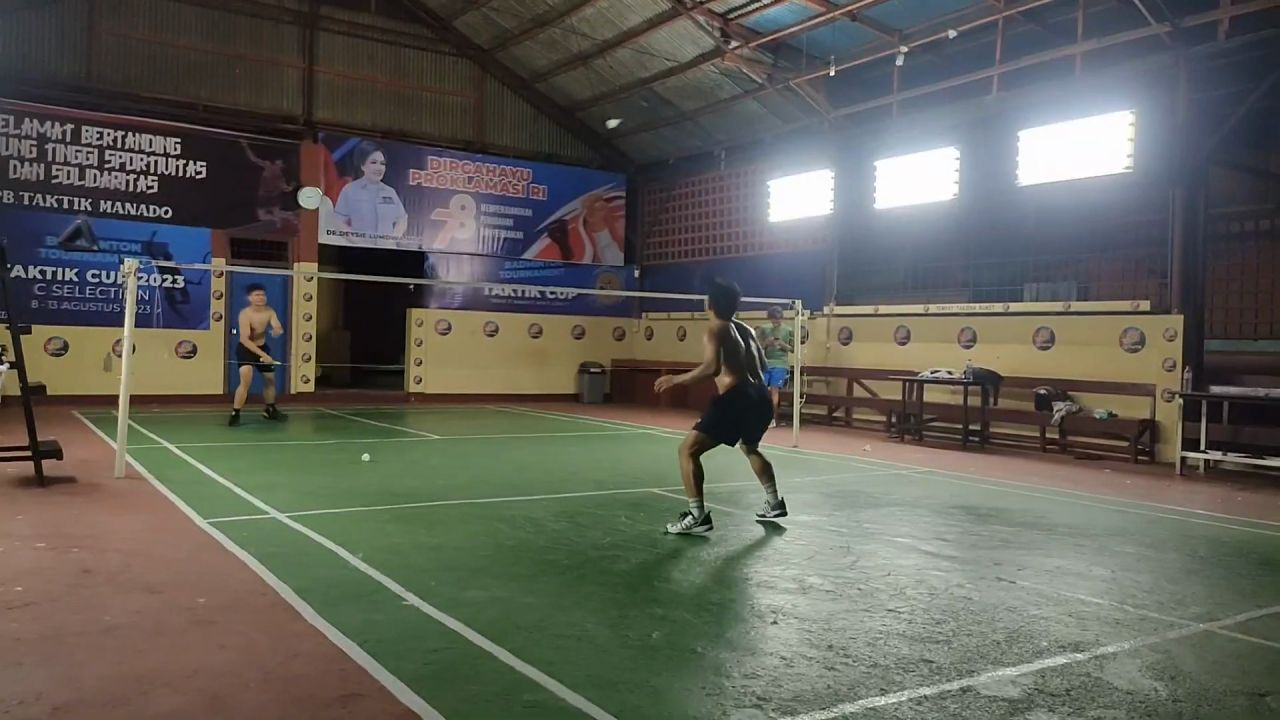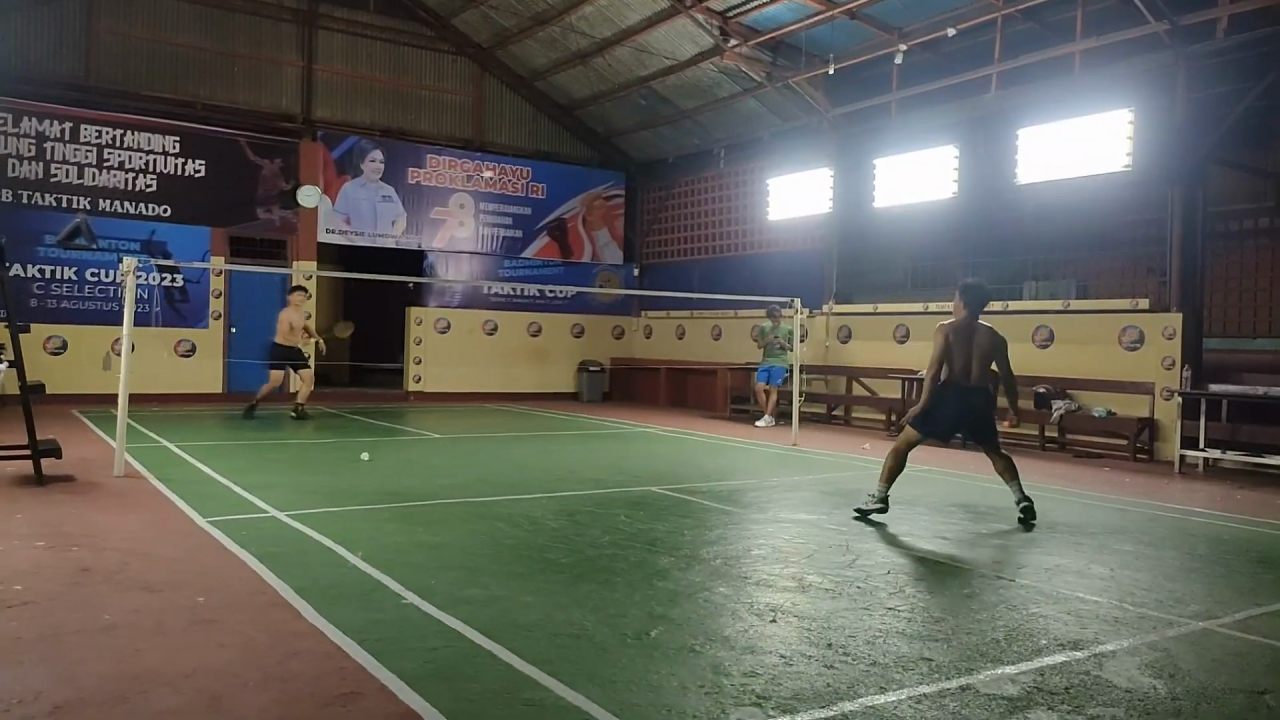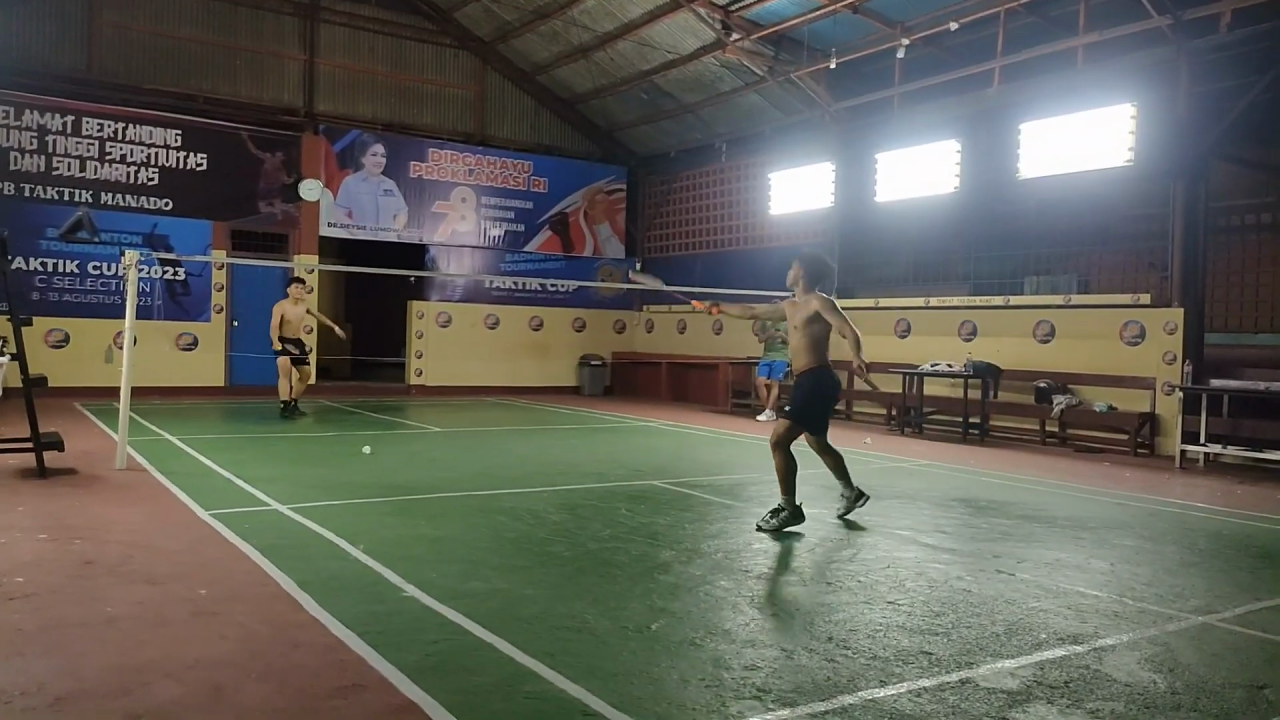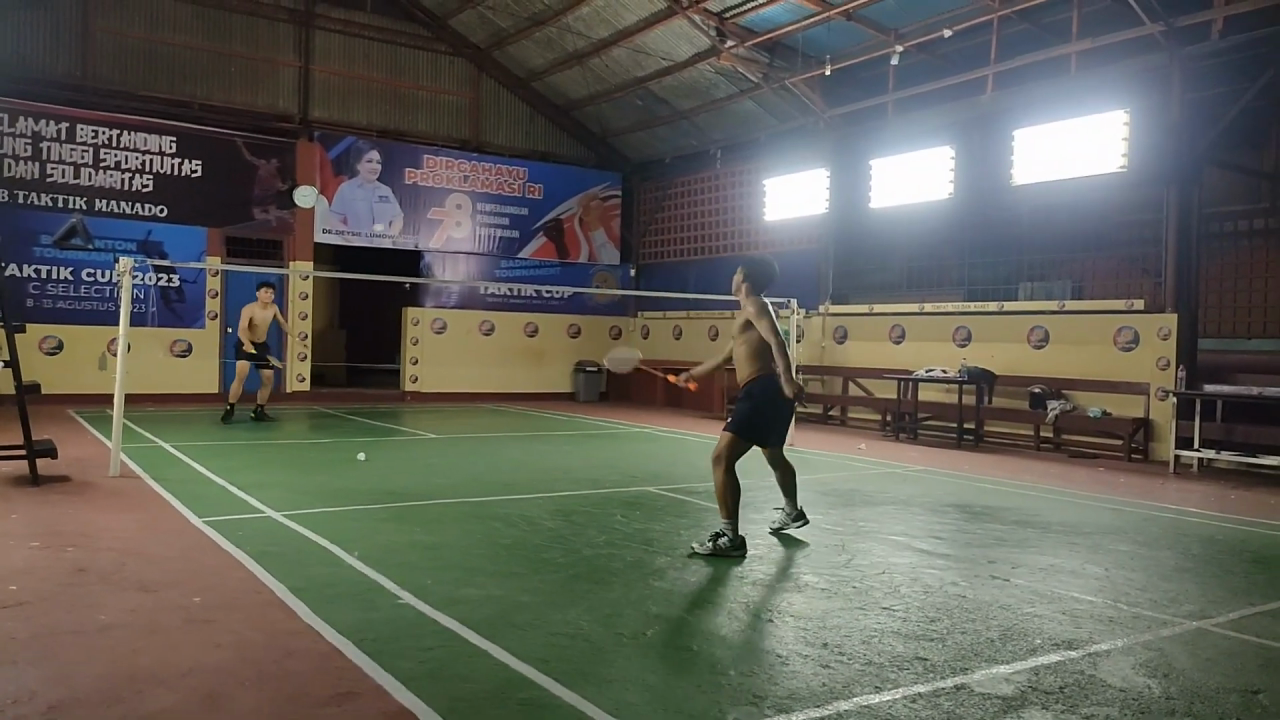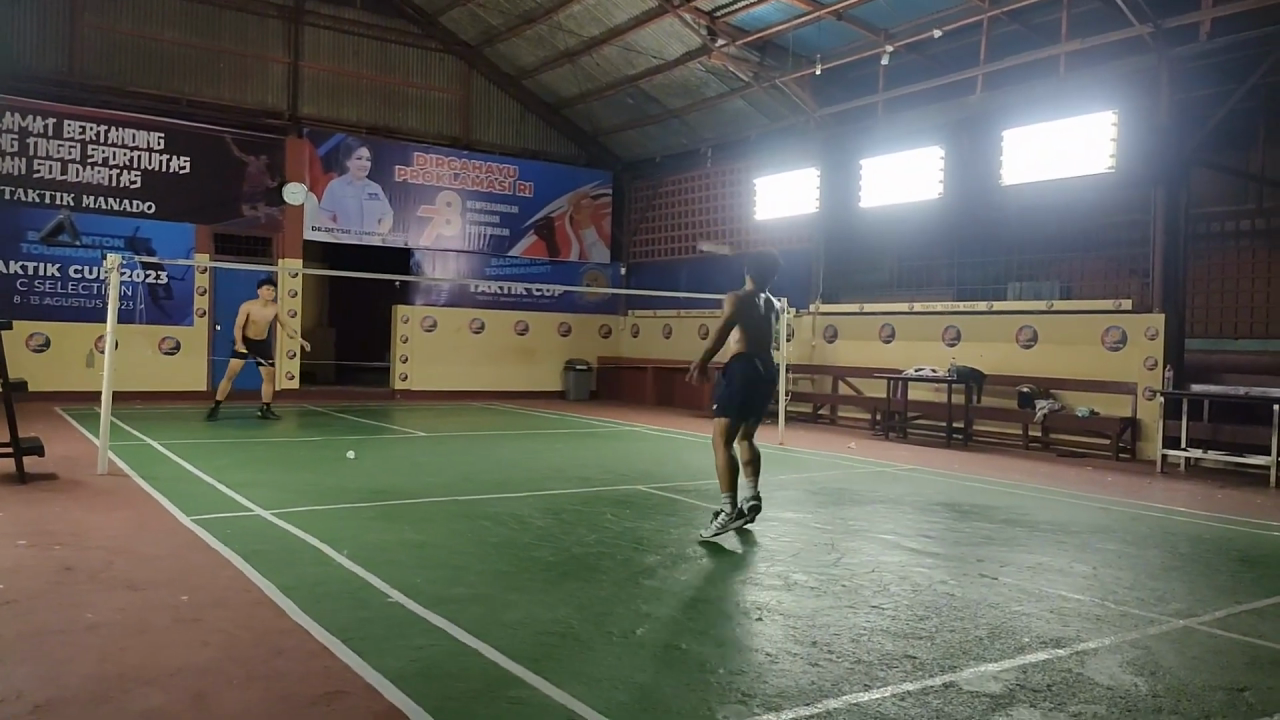
dt=1s
person 1, frame 1
left shoulder: (714, 332)
right shoulder: (746, 331)
left elbow: (711, 368)
left wrist: (676, 380)
left hip: (737, 399)
right hip: (762, 401)
left knee: (688, 451)
right knee: (750, 449)
left ankle: (697, 515)
right ankle: (774, 501)
person 1, frame 2
left shoulder: (946, 329)
right shoulder: (995, 337)
left elbow: (935, 366)
right elbow: (1007, 376)
left wrist: (923, 403)
right wrist: (1014, 407)
left hip: (949, 396)
right hip: (979, 399)
left knee: (902, 445)
right knee: (995, 452)
left ankle: (878, 498)
right ankle: (1022, 501)
person 1, frame 3
left shoulder: (820, 302)
right shoulder: (790, 307)
left elbow: (851, 333)
right elbow: (754, 311)
left wrist: (857, 357)
right wrist: (720, 307)
left hip: (816, 382)
right hip: (809, 383)
left knee: (779, 441)
right knee: (819, 445)
left ankle: (788, 508)
right ankle: (850, 493)
person 1, frame 4
left shoulder: (756, 306)
right shoulder: (749, 312)
left elbow: (777, 343)
right elbow: (730, 354)
left wrist: (787, 379)
right wrist: (696, 372)
left hip: (764, 394)
right hip: (768, 396)
left knee: (721, 460)
right knee: (774, 455)
left ankle: (730, 537)
right ankle: (792, 512)
person 1, frame 5
left shoulder: (738, 299)
right shoulder: (773, 304)
left elbow: (724, 328)
left wrist: (702, 359)
left hip: (742, 369)
right hip: (766, 372)
left knee: (721, 441)
right knee: (744, 438)
left ankle: (728, 509)
right ankle: (751, 497)
